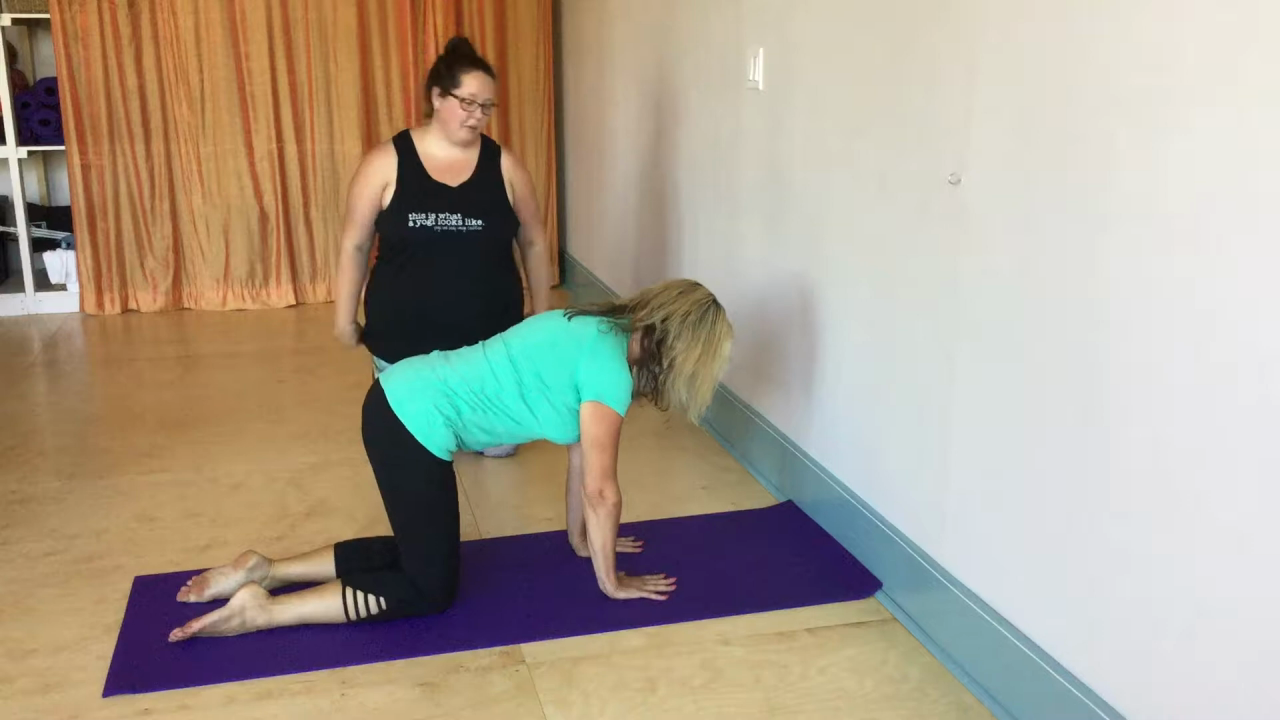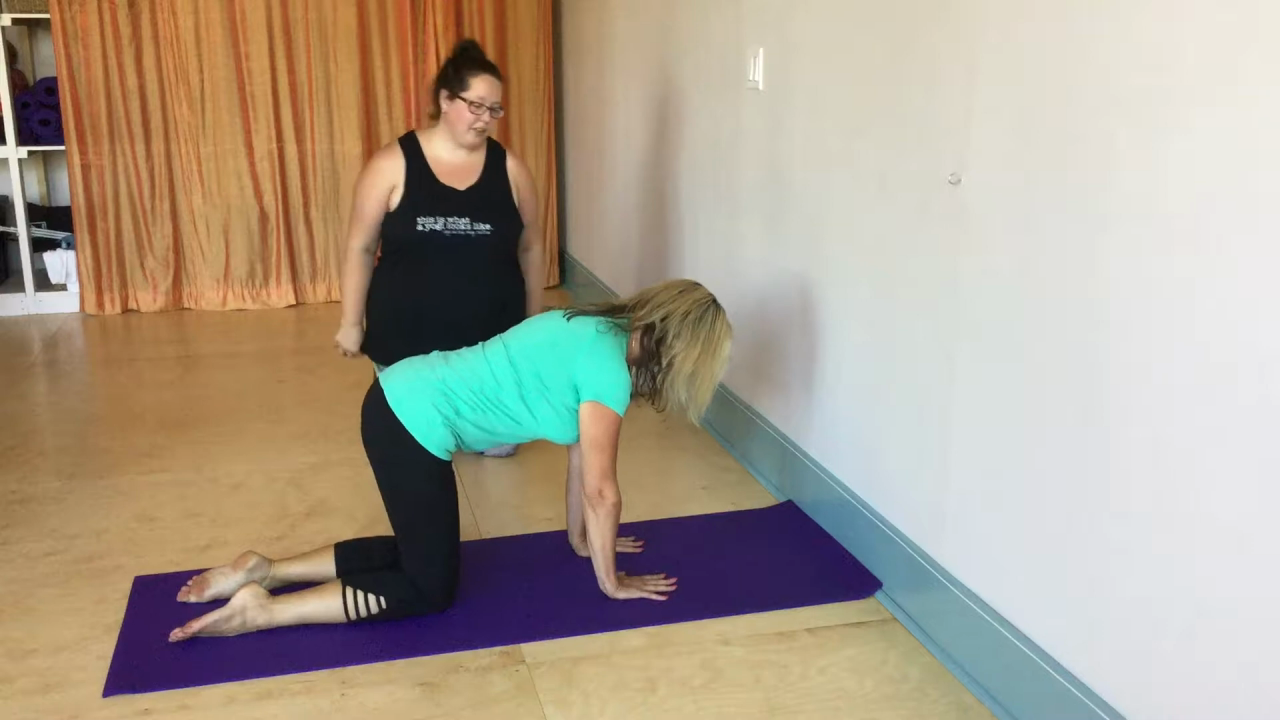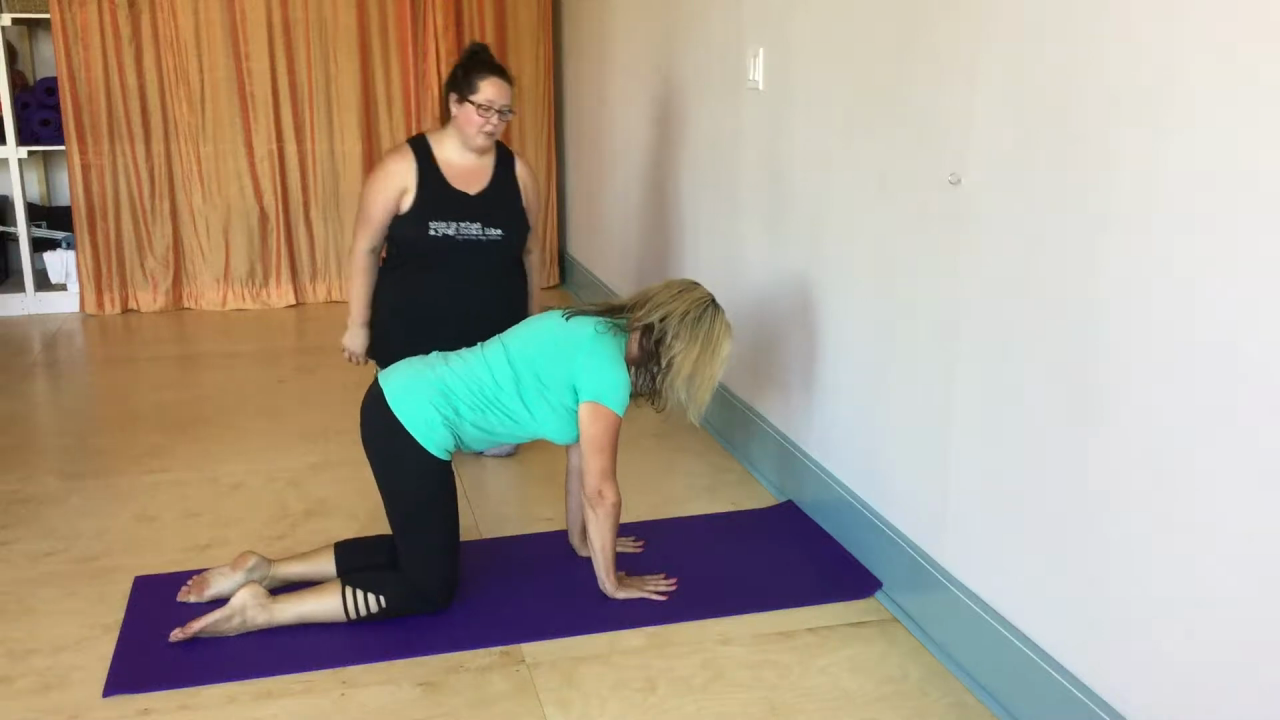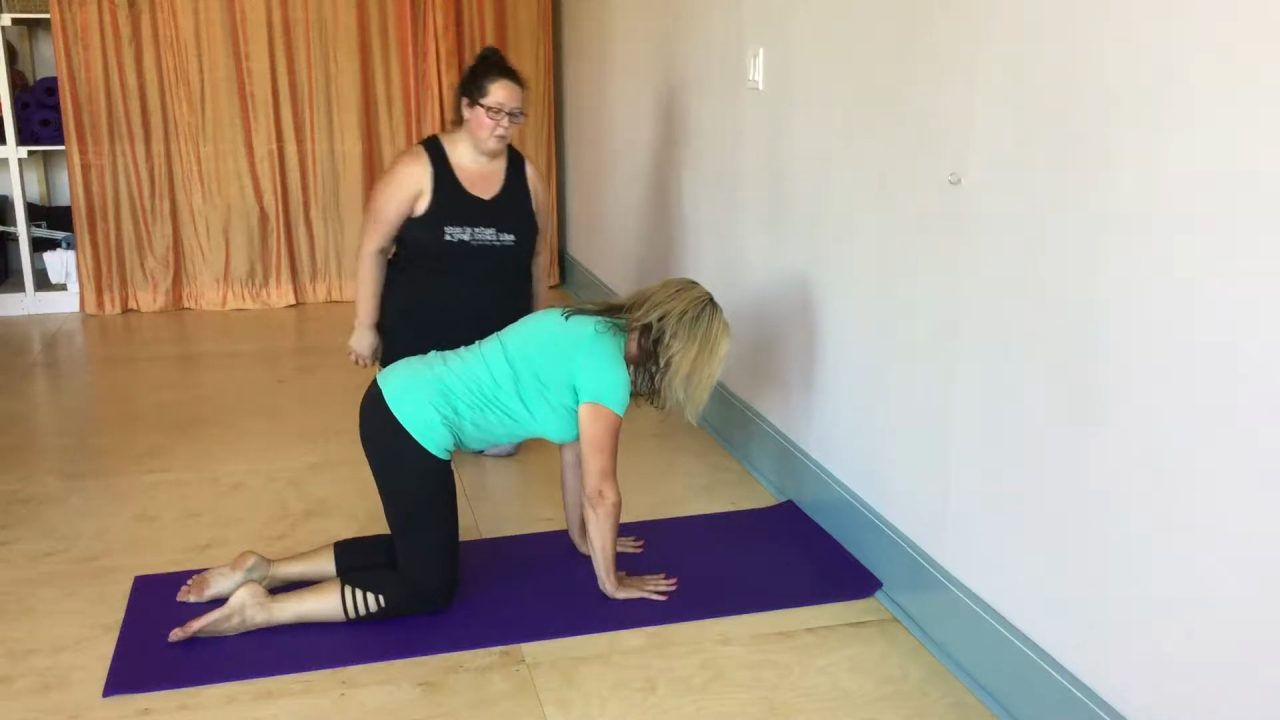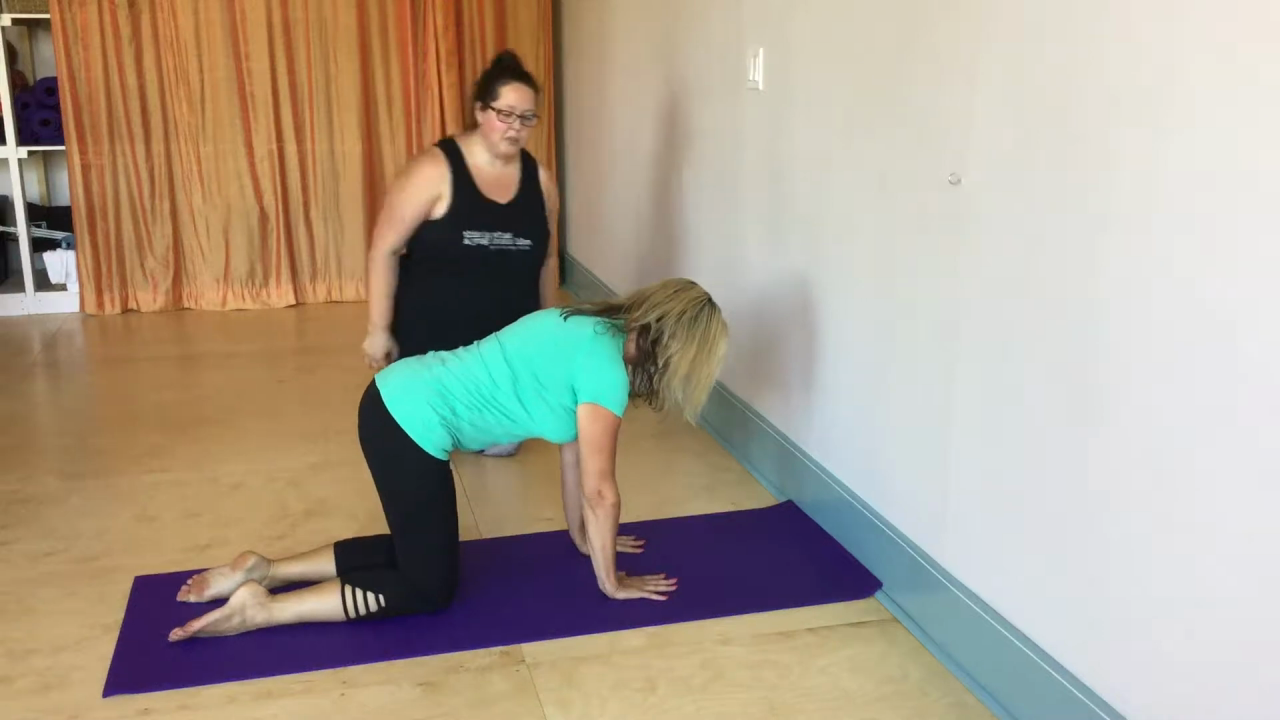
dt=0.1s
person 1, frame 1
left shoulder: (599, 335)
right shoulder: (611, 368)
left elbow: (580, 455)
right elbow: (601, 490)
left wrist: (581, 539)
right wrist: (610, 581)
left hip: (401, 401)
right hip: (415, 424)
left knee: (420, 553)
right knee: (431, 590)
left ankle: (262, 570)
right ankle: (259, 611)
person 1, frame 2
left shoulder: (599, 334)
right shoulder: (610, 367)
left elbow: (579, 456)
right elbow: (600, 490)
left wrist: (581, 538)
right wrist: (609, 581)
left hip: (399, 401)
right hip: (413, 425)
left knee: (421, 552)
right knee: (431, 590)
left ankle: (262, 571)
right ankle: (259, 611)
person 1, frame 3
left shoulder: (596, 333)
right shoulder: (609, 368)
left elbow: (577, 451)
right elbow: (600, 488)
left wrist: (581, 539)
right wrist: (610, 580)
left hip: (399, 401)
right hip: (413, 423)
left knee: (419, 550)
right knee: (431, 589)
left ankle: (260, 571)
right ankle: (259, 610)
person 1, frame 4
left shoulder: (597, 331)
right shoulder: (608, 367)
left elbow: (574, 450)
right elbow: (601, 489)
left wrist: (582, 536)
right wrist: (611, 580)
left hip: (397, 400)
right hip: (412, 423)
left knee: (419, 551)
right knee: (431, 588)
left ankle: (261, 570)
right ankle: (259, 609)
person 1, frame 5
left shoulder: (594, 333)
right shoulder: (607, 366)
left elbow: (572, 449)
right elbow: (600, 489)
left wrist: (583, 537)
right wrist: (611, 581)
left hip: (396, 401)
right hip: (410, 423)
left knee: (418, 549)
right knee: (431, 588)
left ankle: (261, 571)
right ankle: (259, 609)
person 2, frame 1
left shoulder: (504, 165)
right shoulder: (387, 162)
left elbow: (534, 241)
right elbow: (355, 244)
left wrist: (543, 314)
right wrist: (344, 315)
left hip: (489, 337)
right hip: (405, 338)
left knee: (498, 445)
person 2, frame 2
left shoulder: (509, 167)
right shoulder: (393, 164)
left elbow: (530, 247)
right elbow: (360, 247)
left wrist: (534, 317)
right wrist: (350, 322)
left hip: (491, 337)
right hip: (407, 339)
left knee: (498, 444)
person 2, frame 3
left shoulder: (517, 171)
right shoulder: (404, 166)
left elbow: (529, 251)
right elbow: (366, 249)
left wrist: (532, 320)
right wrist: (357, 324)
left hip: (495, 339)
right hip: (413, 339)
left knee: (500, 445)
person 2, frame 4
left shoulder: (527, 175)
right shoulder: (417, 168)
left elbow: (537, 254)
right elbow: (373, 249)
right wrist: (365, 327)
right hip: (419, 339)
left knee: (501, 444)
person 2, frame 5
left shoulder: (539, 179)
right shoulder: (435, 170)
left elbow: (543, 258)
right elbow: (385, 250)
right wrist: (378, 330)
right hip: (427, 341)
left knee: (502, 444)
